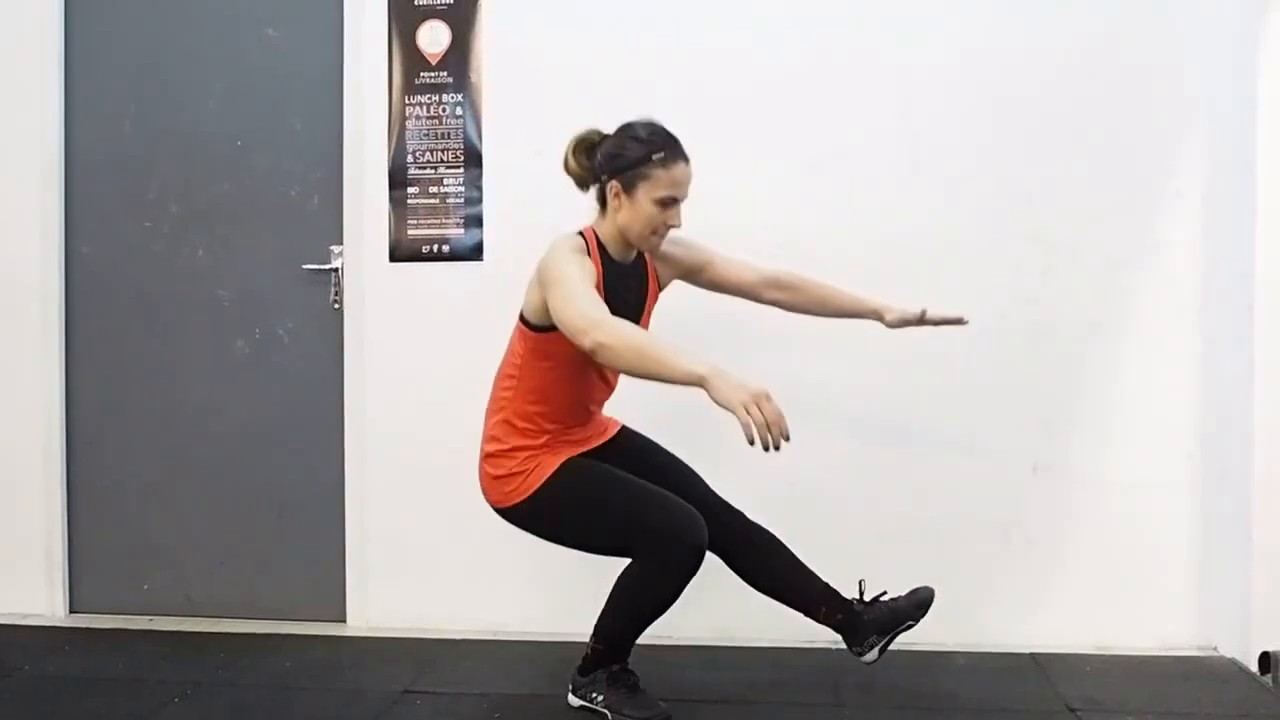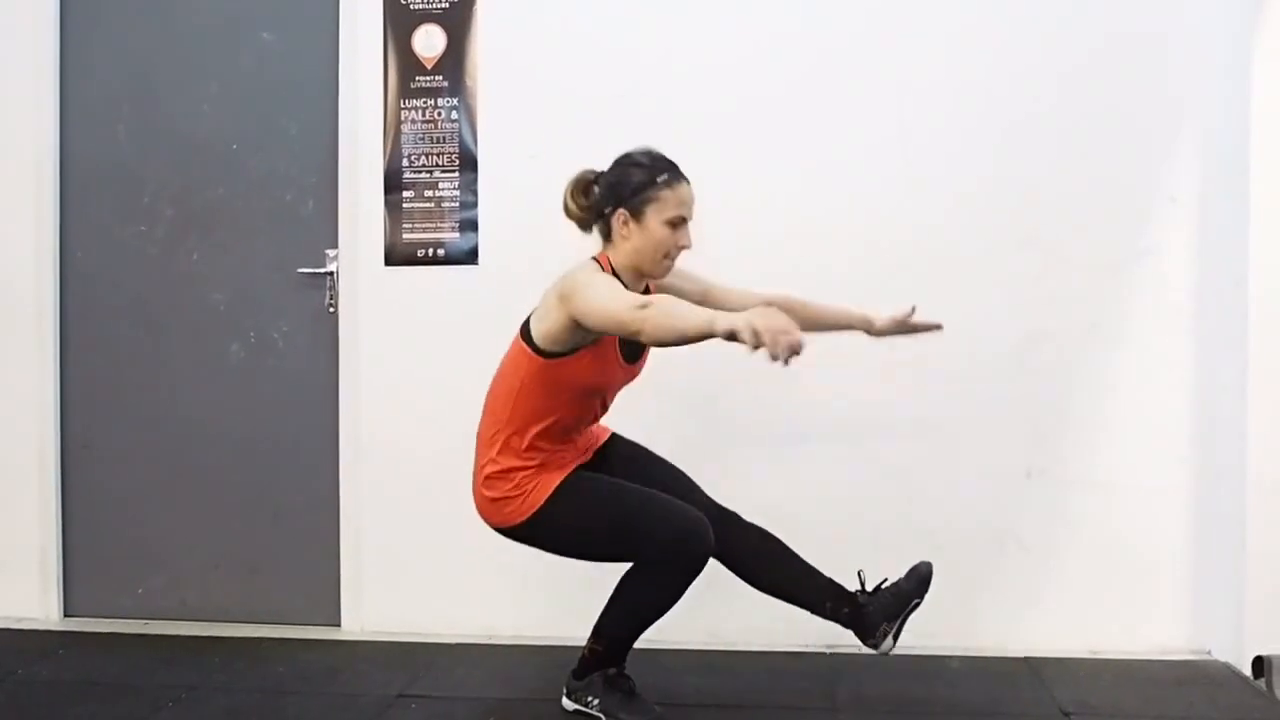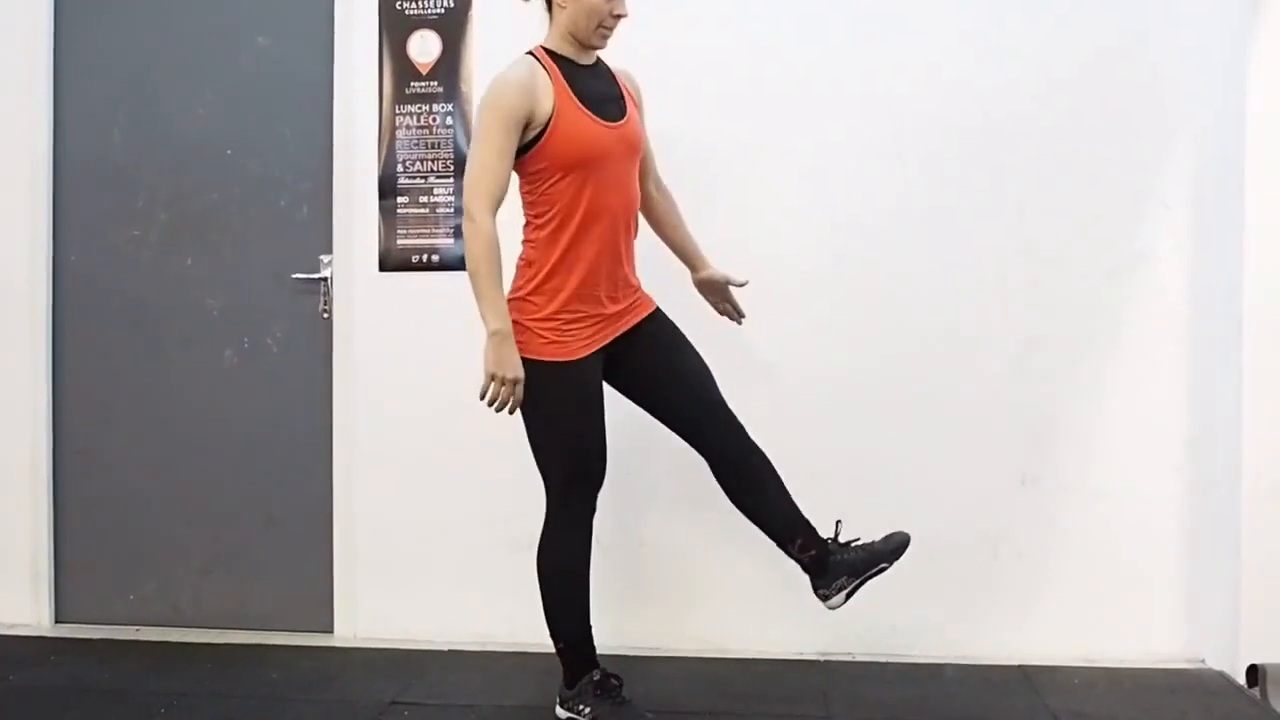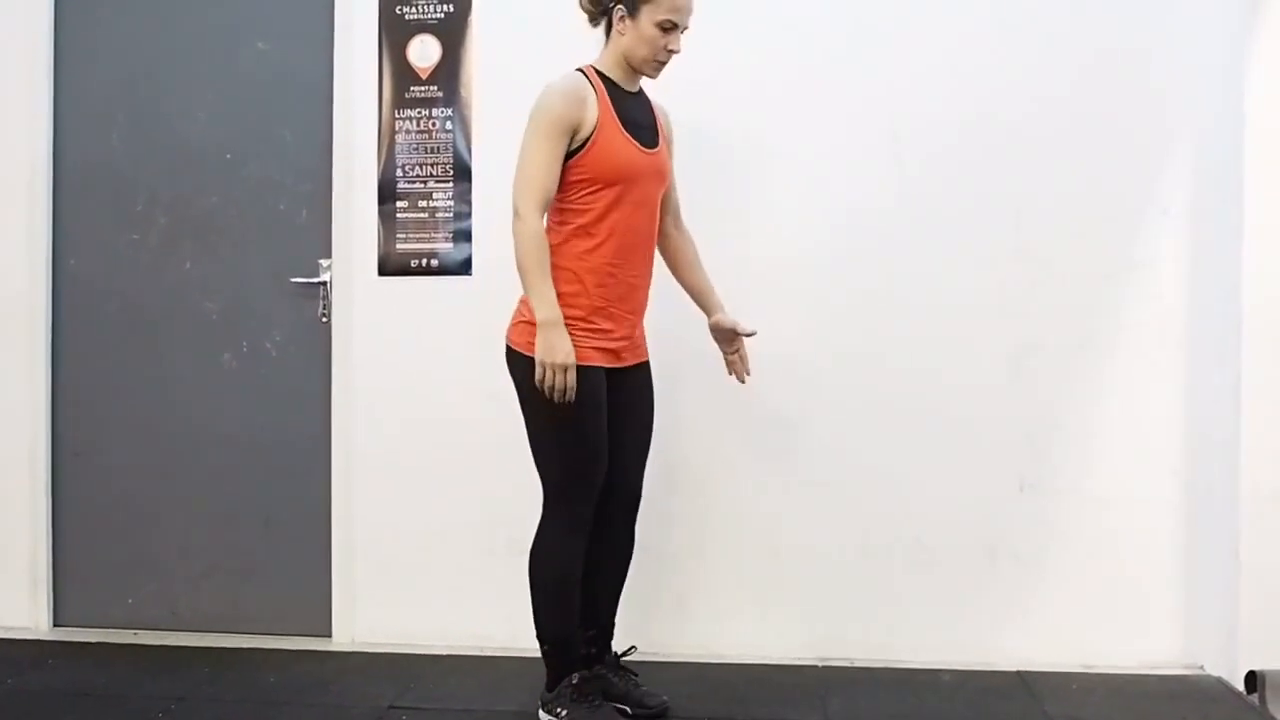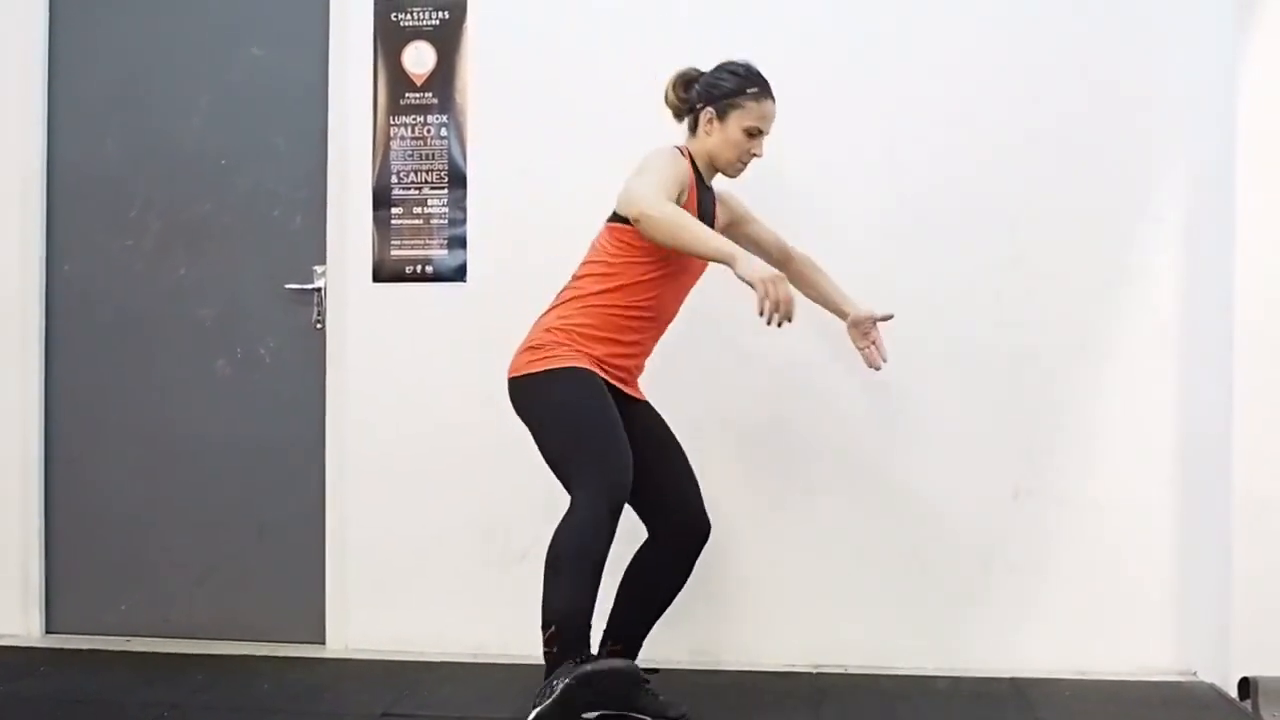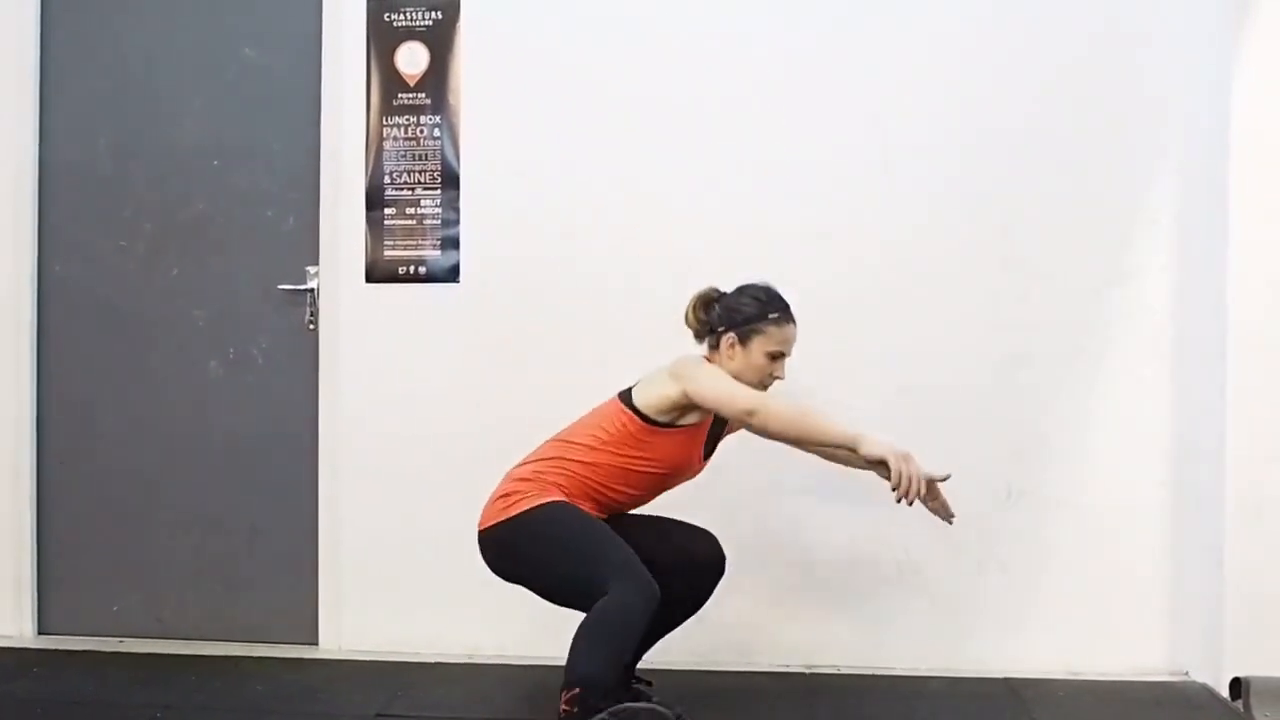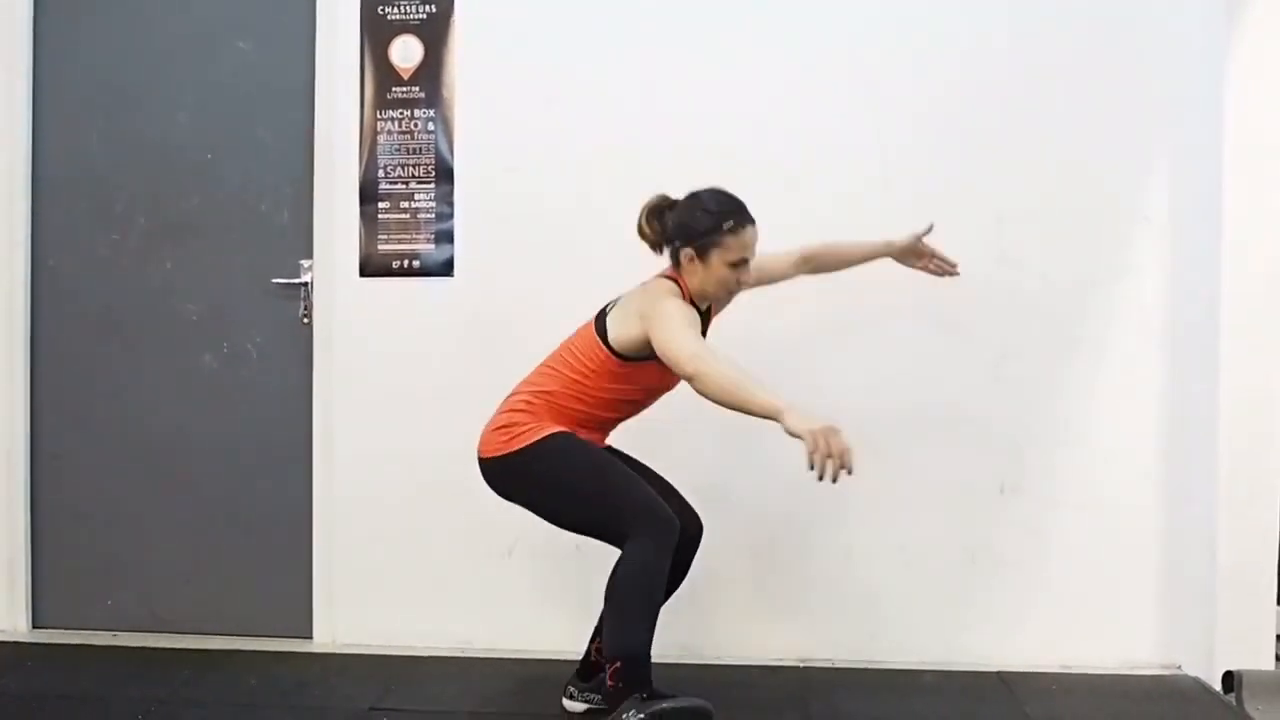
dt=0.7s
person 1, frame 1
left shoulder: (660, 257)
right shoulder: (567, 261)
left elbow: (768, 284)
right elbow: (601, 338)
left wrist: (881, 311)
right wrist: (713, 378)
left hip: (586, 437)
right hip: (527, 463)
left knee: (720, 519)
right knee: (678, 535)
left ankle: (853, 620)
person 1, frame 2
left shoulder: (660, 281)
right shoulder: (585, 286)
left elbow: (757, 303)
right elbow: (643, 321)
left wrist: (867, 323)
right wrist: (732, 324)
left hip: (579, 449)
right hip: (521, 480)
left knee: (719, 526)
right knee: (682, 537)
left ankle: (861, 613)
person 1, frame 3
left shoulder: (623, 85)
right shoulder: (521, 85)
left elbow: (647, 186)
right elbow: (477, 214)
left wrist: (699, 268)
right wrist: (499, 335)
left hip: (627, 312)
right hip: (553, 330)
left knee: (721, 433)
right knee: (575, 500)
left ankle: (824, 563)
person 1, frame 4
left shoulder: (655, 116)
right shoulder: (568, 97)
left elbow: (669, 225)
right elbow: (529, 212)
left wrist: (714, 312)
right wrist: (550, 323)
left hip: (623, 349)
right hip: (560, 347)
left knee: (619, 508)
right knee: (570, 508)
left ankle: (596, 662)
person 1, frame 5
left shoulder: (716, 205)
right shoulder: (668, 165)
left elbow: (785, 257)
right elbow: (644, 209)
left wrist: (849, 313)
right wrist: (739, 262)
left hip: (614, 380)
right hip: (559, 361)
left knee: (683, 524)
right knee: (604, 488)
person 1, frame 6
left shoulder: (721, 402)
right shoulder: (693, 374)
left elbow: (811, 433)
right elbow: (757, 412)
left wrist: (901, 466)
right wrist: (867, 445)
left hip: (573, 517)
right hip: (522, 513)
left knee: (699, 559)
right knee: (633, 589)
left ankle: (608, 677)
person 1, frame 7
left shoulder: (696, 290)
right shoulder: (661, 305)
left elbow: (800, 261)
right elbow: (704, 372)
left wrist: (892, 249)
right wrist: (788, 415)
left hip: (561, 439)
right hip: (519, 443)
left knee: (679, 531)
right knee: (652, 529)
